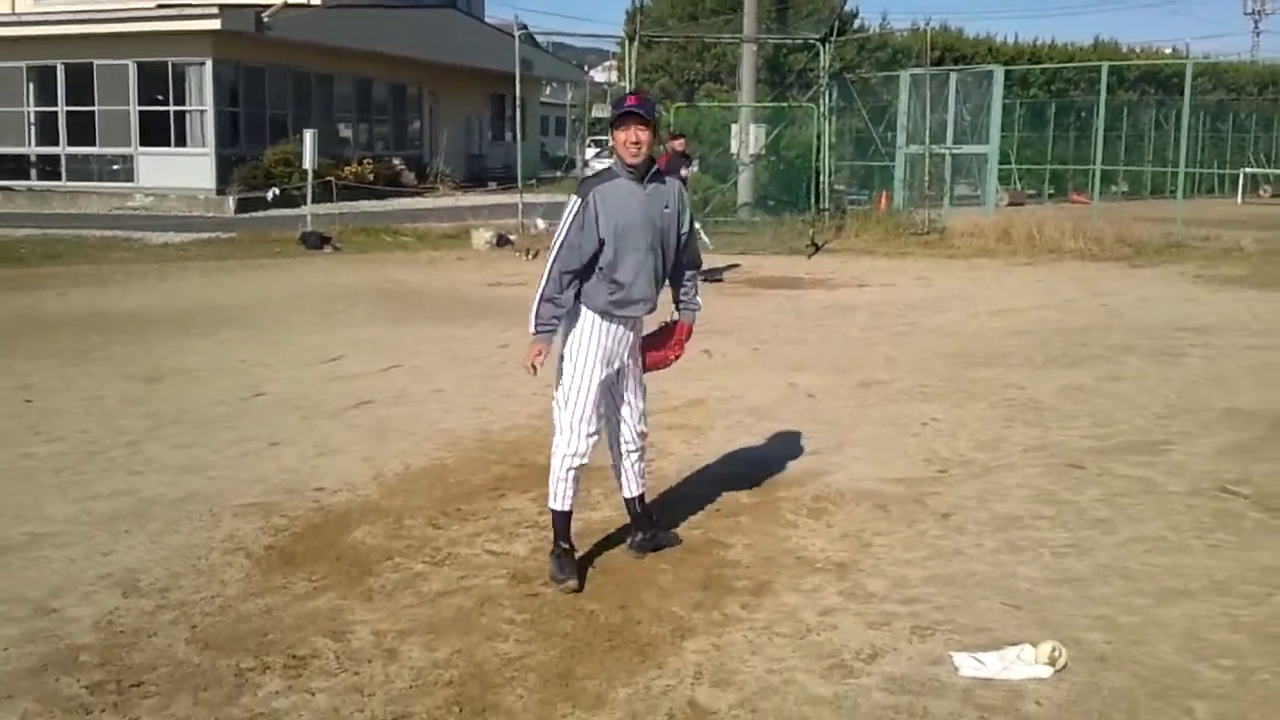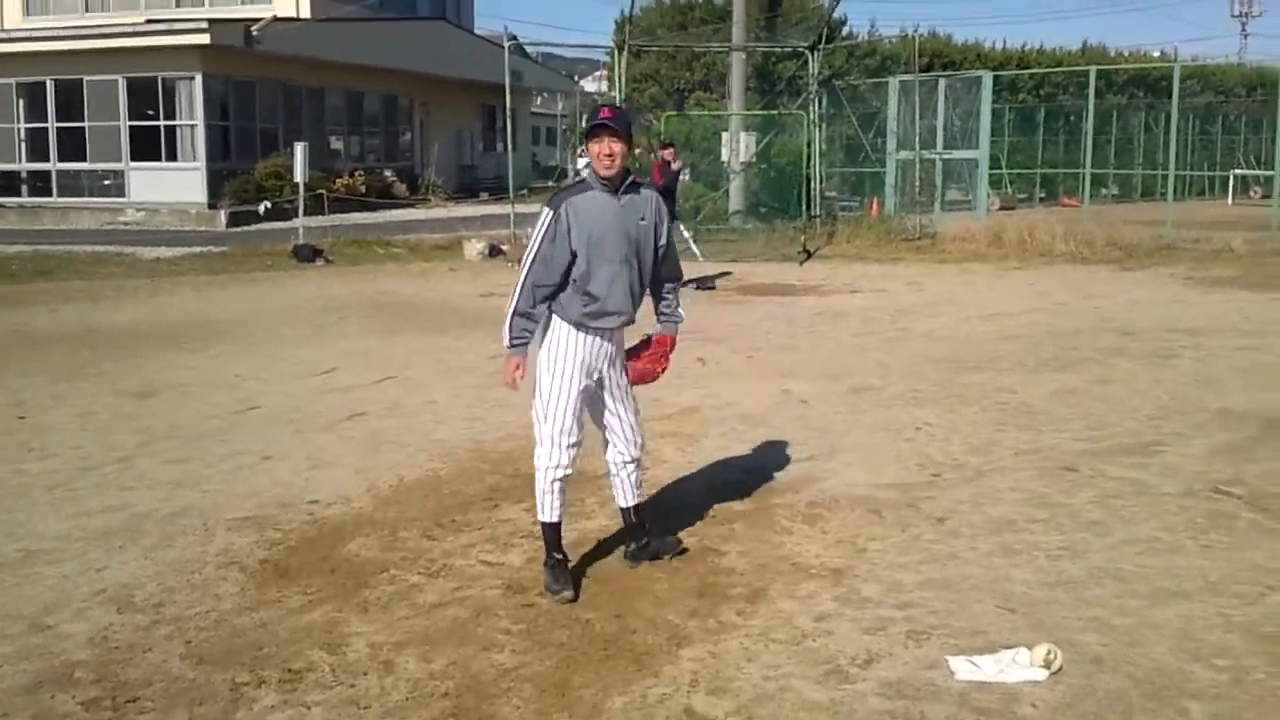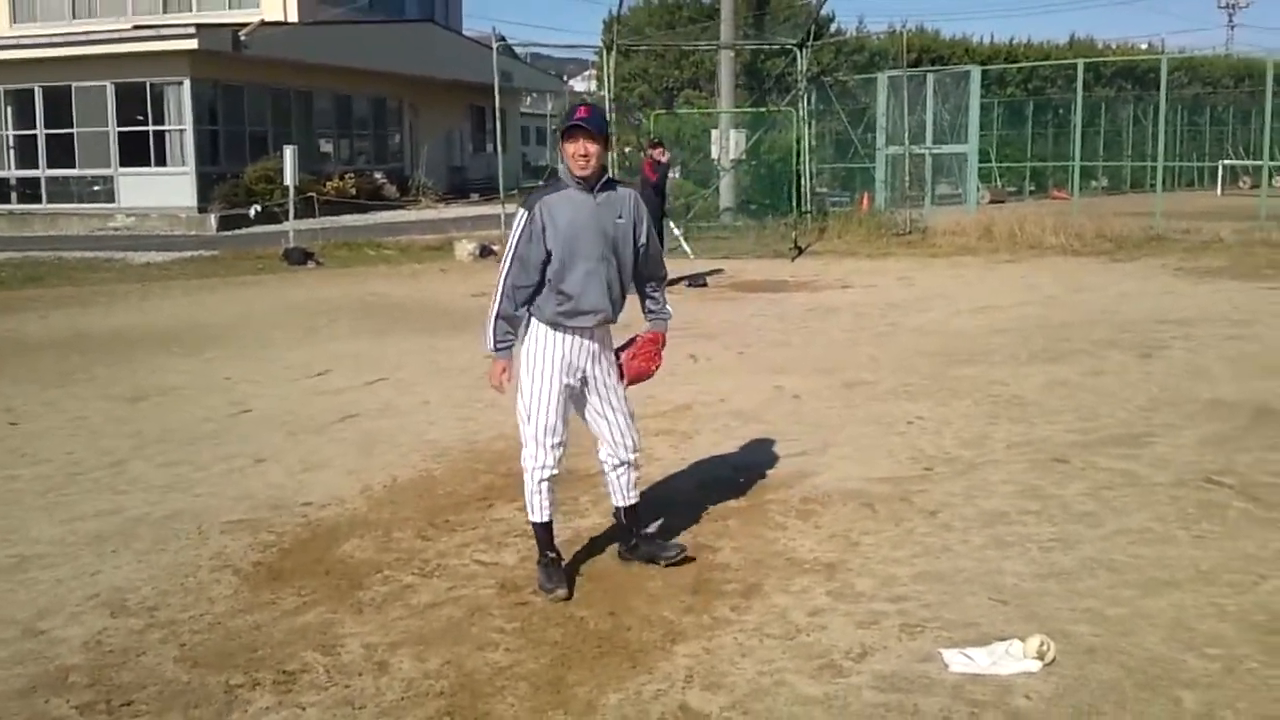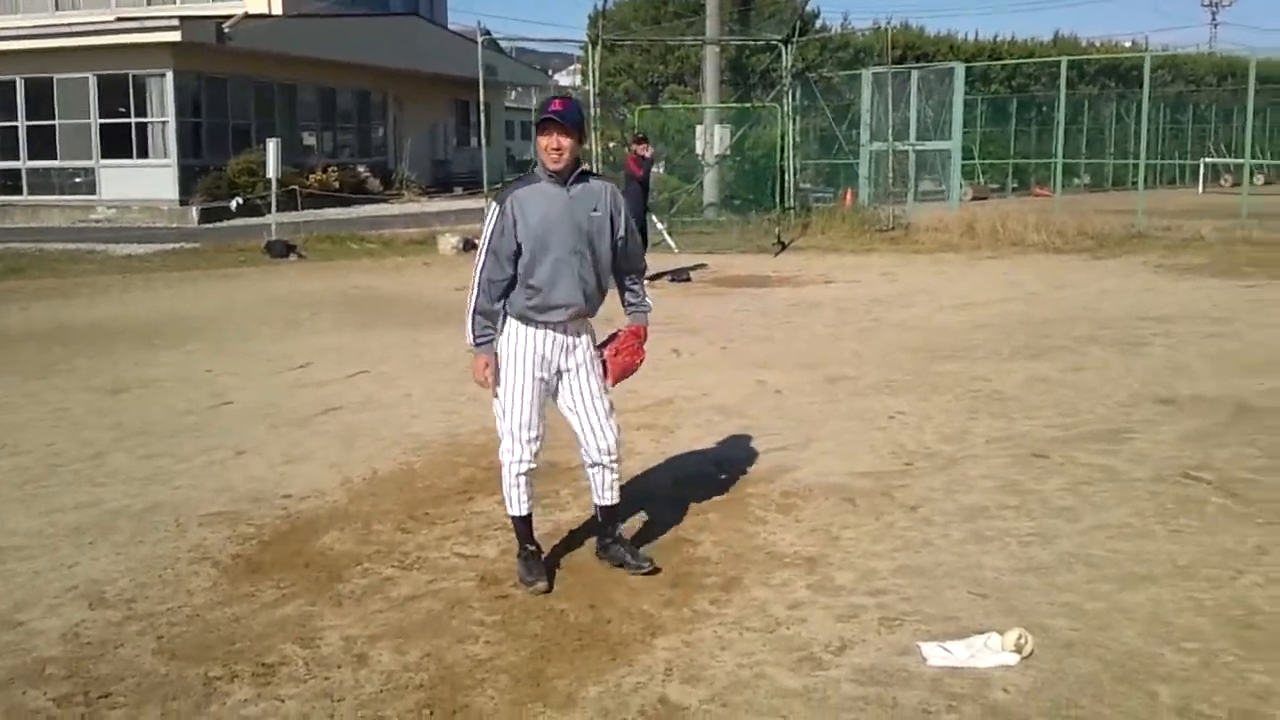
dt=0.1s
person 1, frame 1
left shoulder: (672, 192)
right shoulder: (594, 194)
left elbow: (684, 259)
right elbow: (562, 264)
left wrist: (687, 310)
right wrist: (542, 331)
left hip: (632, 328)
right hip: (591, 326)
left knee: (630, 435)
right knee: (574, 442)
left ankle: (643, 528)
right ankle: (562, 548)
person 1, frame 2
left shoulder: (649, 203)
right shoulder: (567, 206)
left elbow: (664, 270)
right elbow: (535, 277)
left wrist: (669, 322)
right wrist: (517, 344)
left hip: (612, 340)
right hip: (568, 338)
left knee: (625, 445)
right knee: (556, 454)
left ankle: (637, 537)
right ankle: (554, 558)
person 1, frame 3
left shoulder: (628, 202)
right shoulder: (541, 206)
left elbow: (649, 268)
right elbow: (514, 280)
left wrist: (657, 321)
right wrist: (501, 348)
left hip: (598, 341)
right hip: (548, 342)
left knee: (620, 445)
right knee: (542, 456)
left ankle: (634, 537)
right ankle: (548, 557)
person 1, frame 4
left shoulder: (604, 195)
right shoulder: (514, 200)
left elbow: (628, 261)
right elbow: (490, 275)
left wrist: (637, 315)
right wrist: (482, 344)
left hip: (577, 336)
right hip: (524, 337)
left knee: (603, 442)
right knee: (519, 450)
left ankle: (608, 538)
right ankle: (528, 549)
